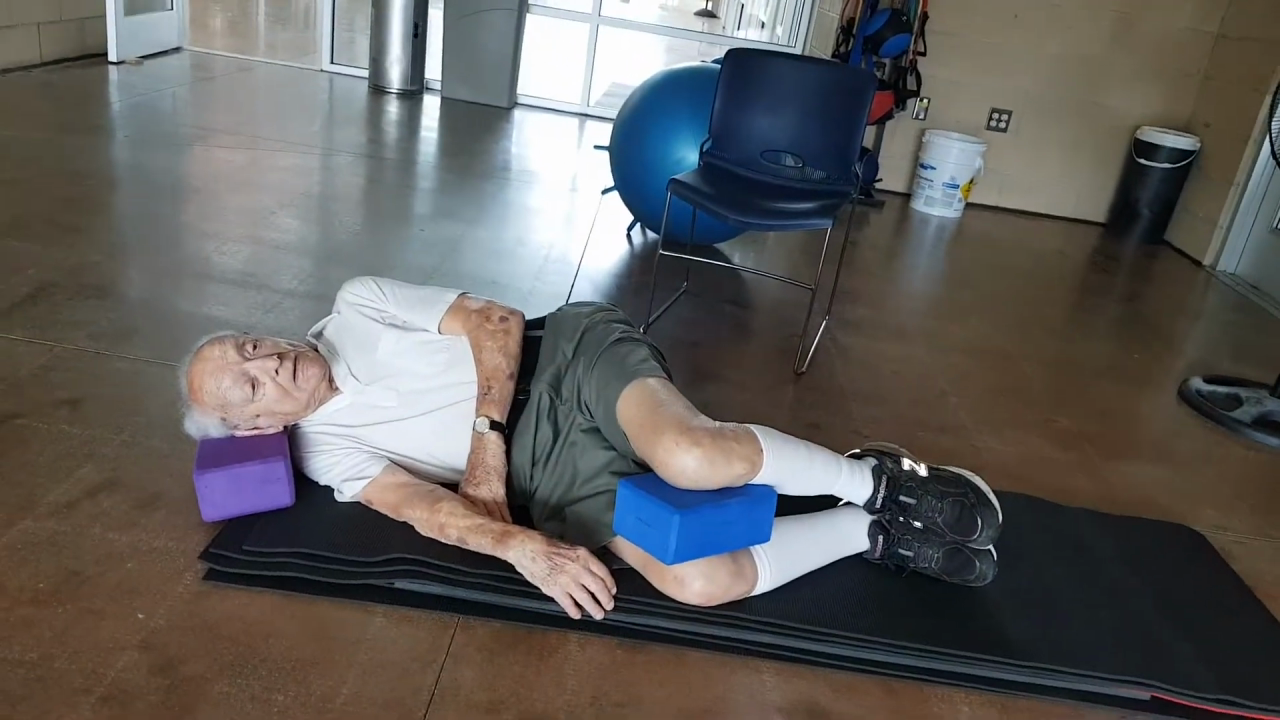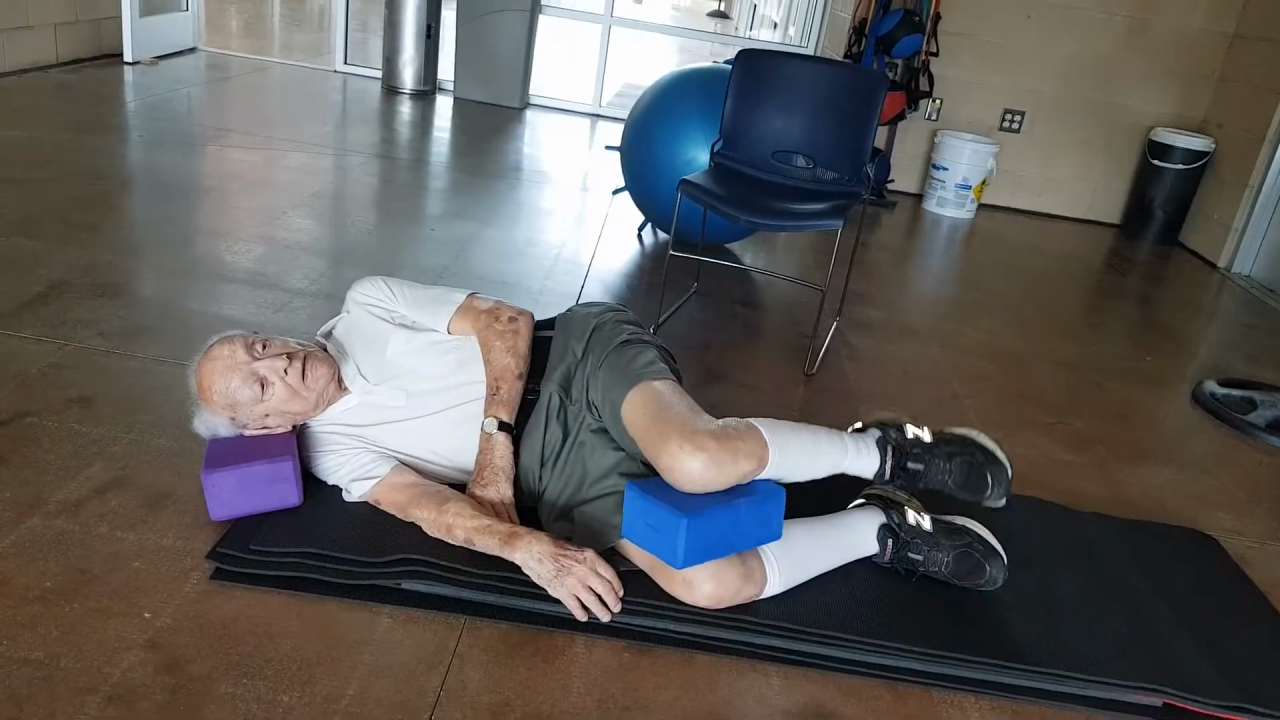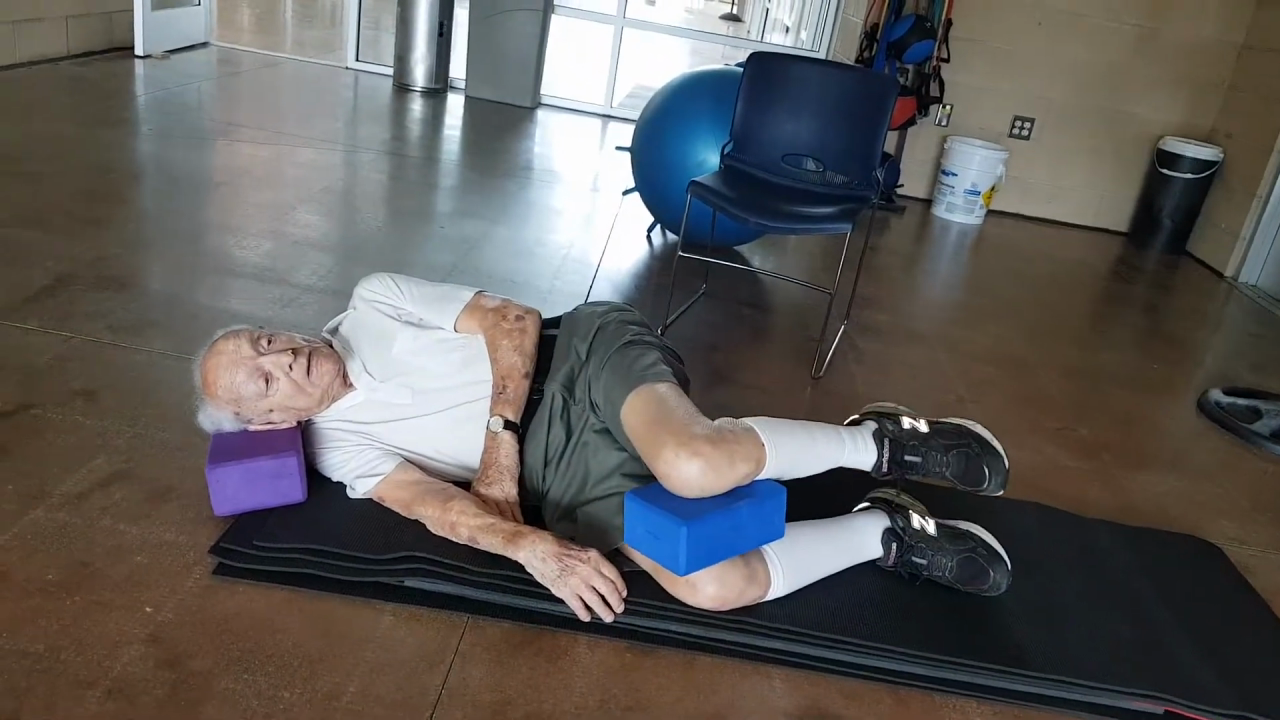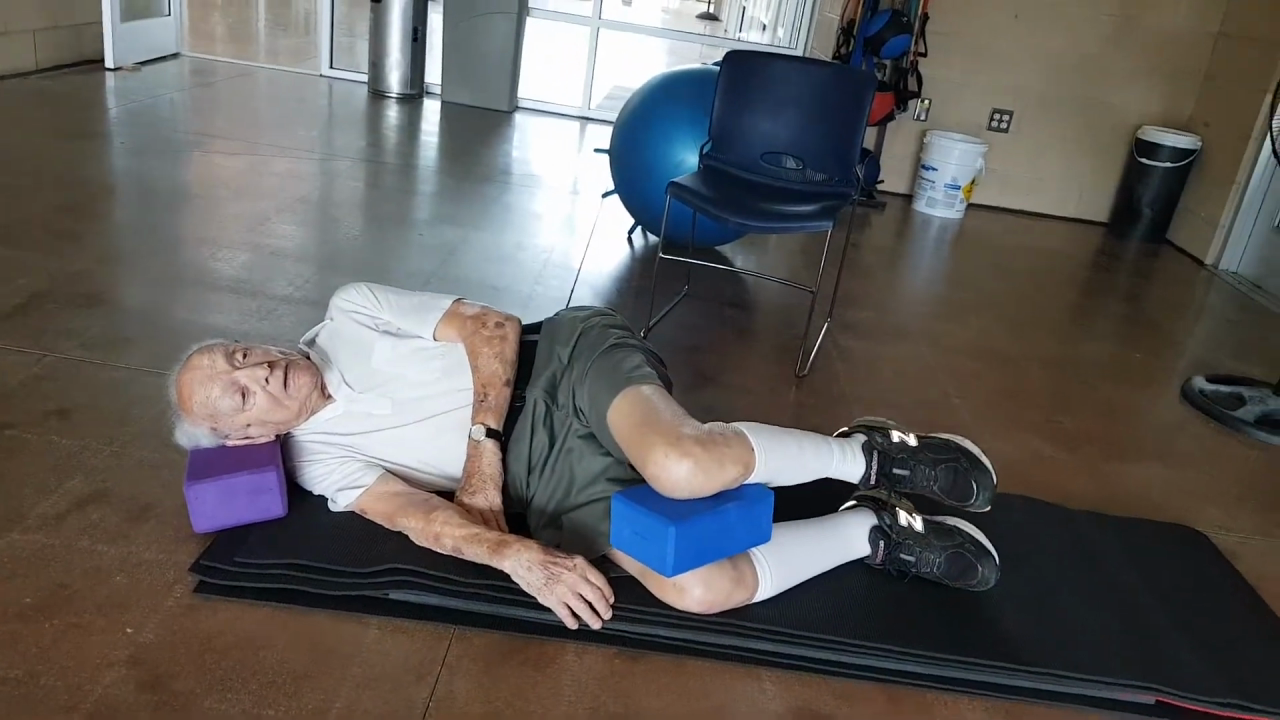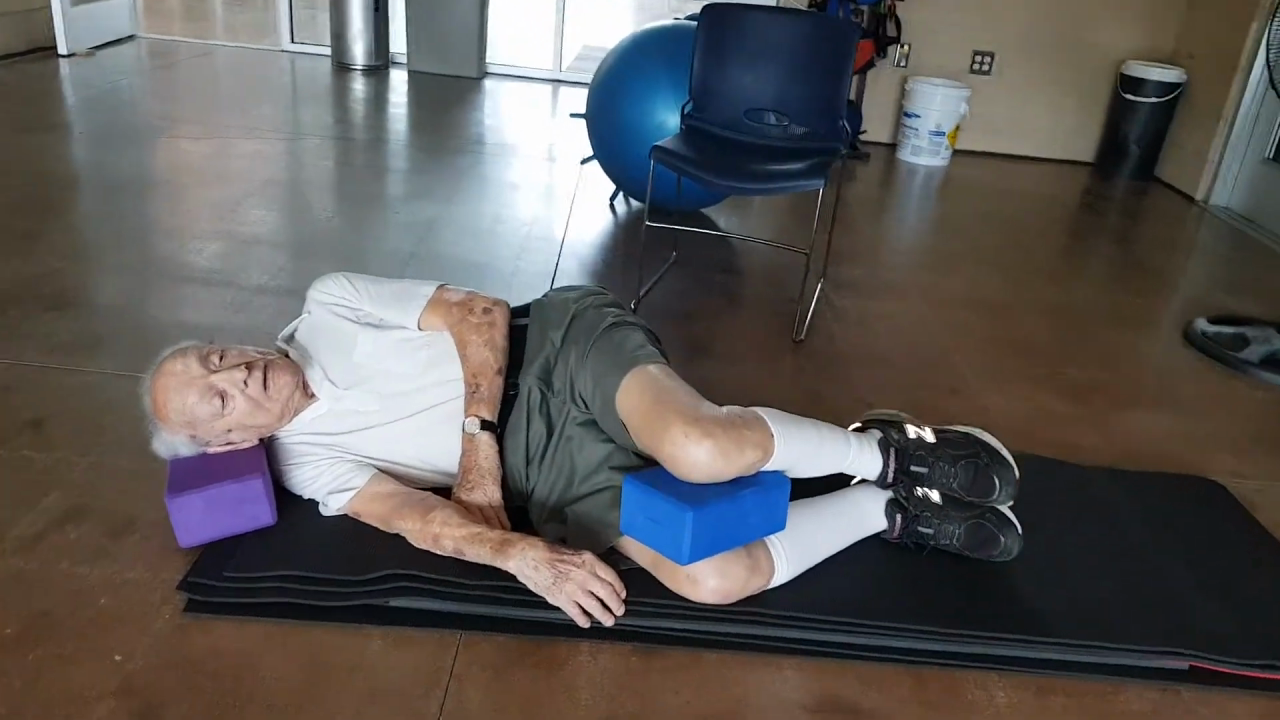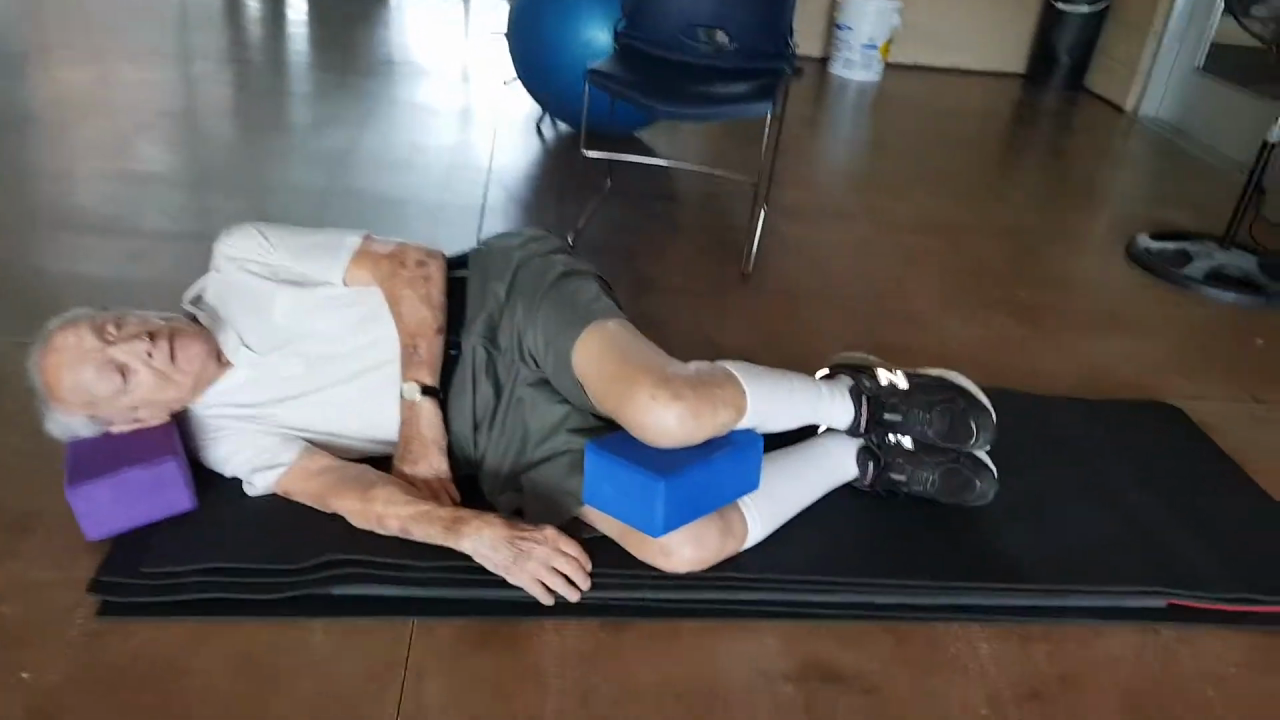
dt=0.4s
person 1, frame 1
left shoulder: (357, 303)
right shoulder: (324, 451)
left elbow: (497, 321)
right elbow: (423, 505)
left wrist: (486, 434)
right wrist: (521, 545)
right hip: (552, 469)
left knee: (689, 455)
right knee: (697, 580)
left ankle: (874, 482)
right ankle: (875, 534)
person 1, frame 2
left shoulder: (365, 303)
right shoulder: (332, 454)
left elbow: (505, 322)
right elbow: (432, 508)
left wrist: (492, 434)
right wrist: (528, 550)
right hip: (559, 474)
left knee: (695, 460)
right knee: (706, 585)
left ankle: (881, 449)
right ankle: (883, 529)
person 1, frame 3
left shoulder: (375, 299)
right shoulder: (339, 449)
left elbow: (514, 321)
right elbow: (436, 504)
left wrist: (500, 433)
right wrist: (532, 547)
right hip: (566, 471)
left knee: (691, 466)
right knee: (712, 586)
left ankle: (874, 444)
right ankle: (888, 534)
person 1, frame 4
left shoulder: (350, 311)
right shoulder: (319, 464)
left elbow: (493, 329)
right elbow: (421, 517)
left wrist: (481, 441)
right wrist: (517, 557)
right hip: (548, 478)
left knee: (681, 466)
right knee: (698, 589)
left ankle: (863, 456)
right ankle: (875, 532)
person 1, frame 5
left shoulder: (326, 304)
right shoulder: (308, 466)
left elbow: (479, 315)
right elbow: (420, 518)
left wrist: (476, 434)
right wrist: (521, 553)
right hip: (552, 467)
left knee: (697, 448)
right knee: (712, 579)
left ankle: (880, 451)
right ankle: (890, 511)
person 1, frame 6
left shoulder: (240, 261)
right shoulder: (226, 440)
left elbow: (411, 269)
right elbow: (353, 495)
left wrist: (416, 401)
right wrist: (475, 533)
right hip: (495, 432)
left knee: (665, 412)
right knee: (682, 545)
left ankle: (850, 398)
right ankle: (857, 458)
